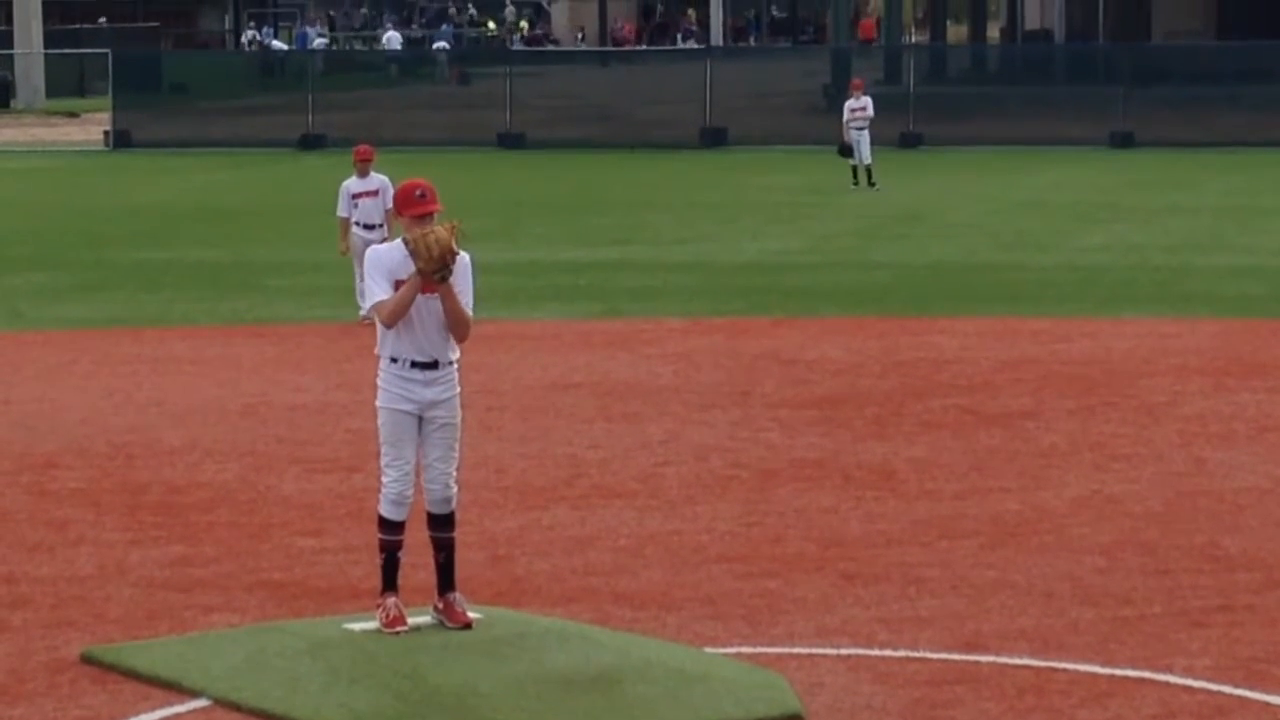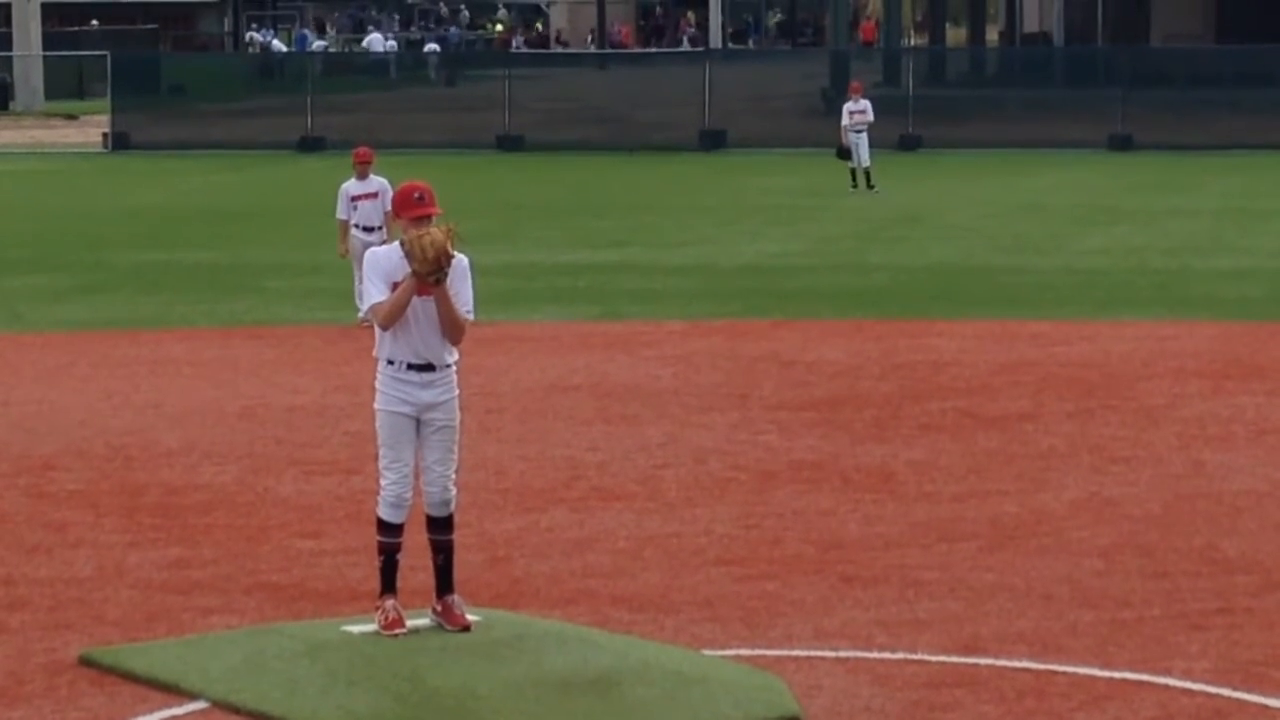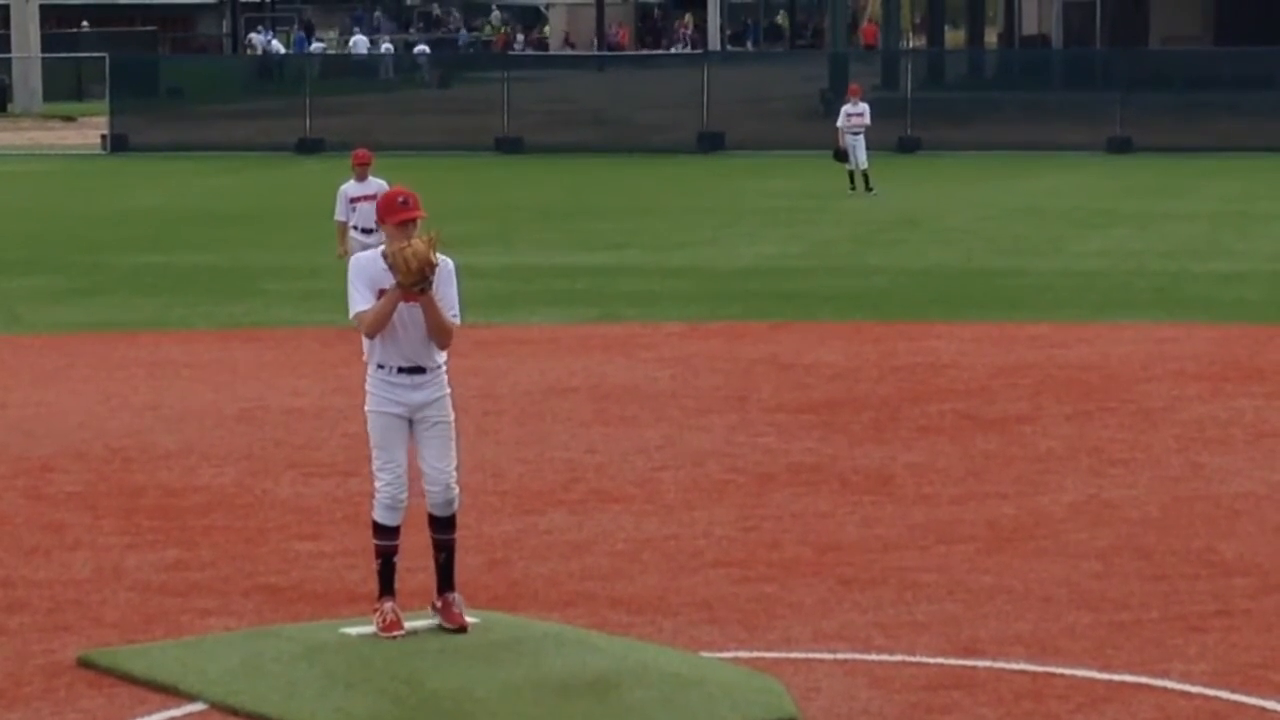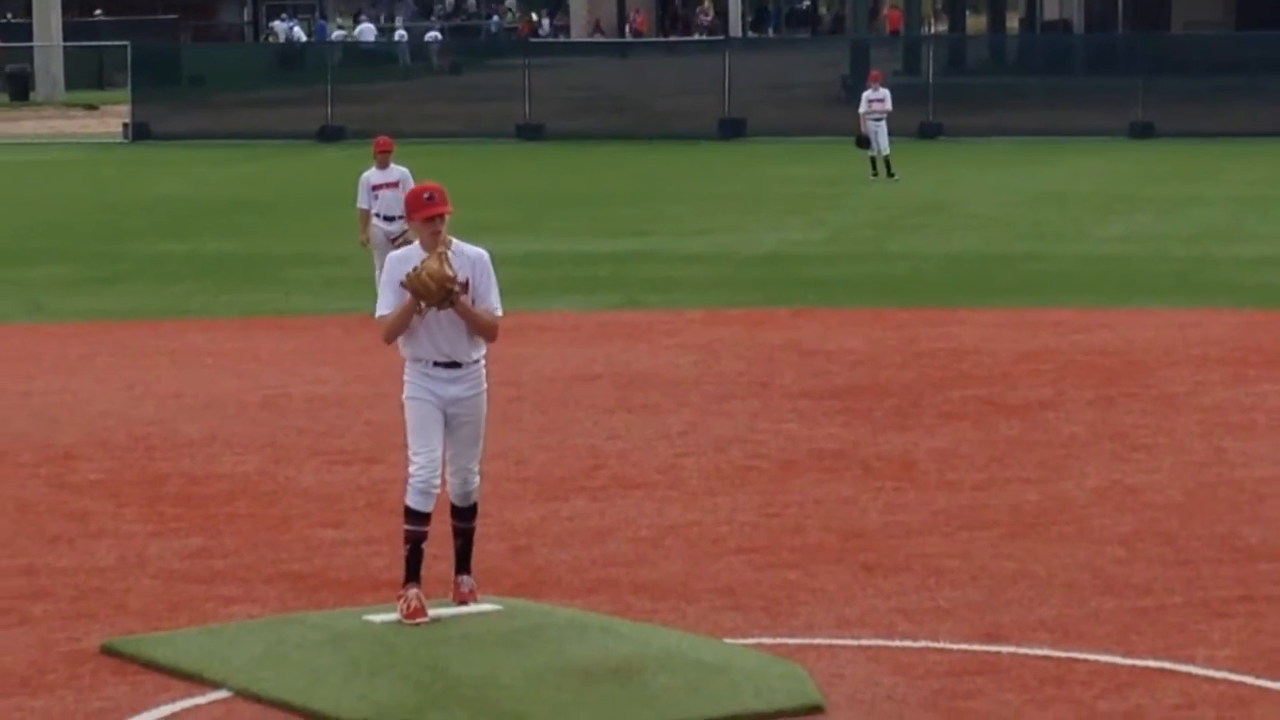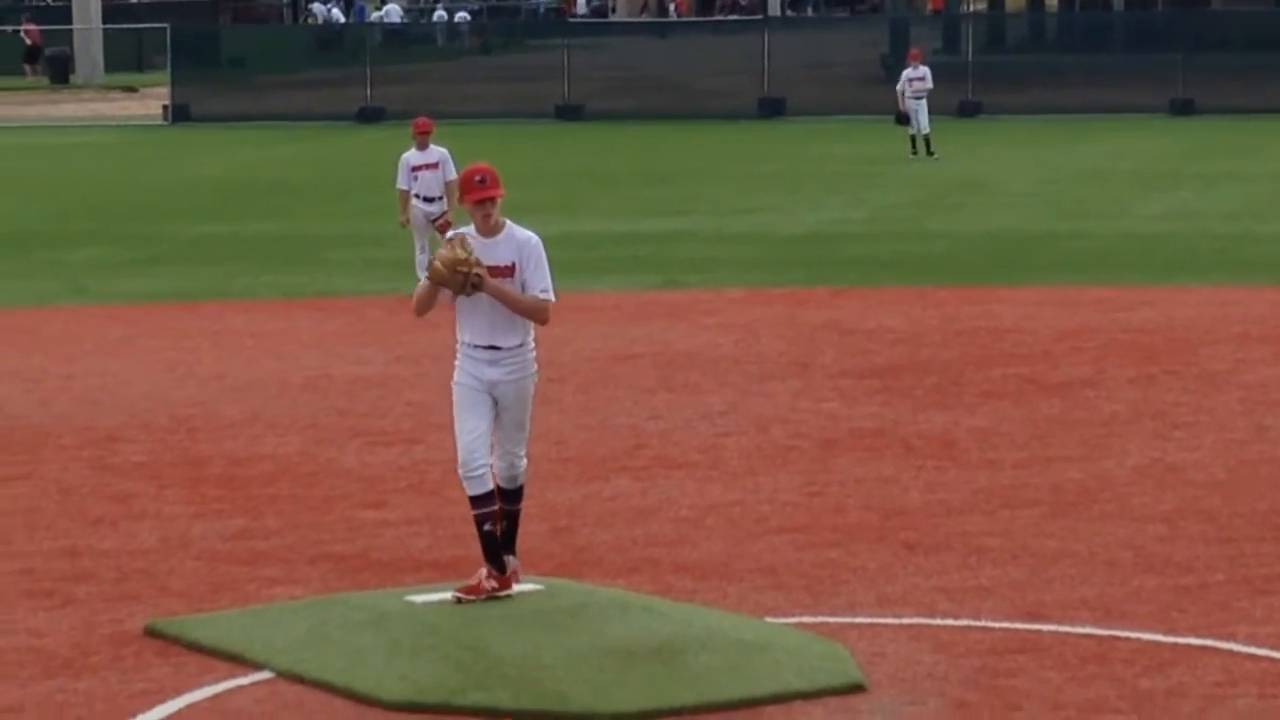
dt=0.5s
person 1, frame 1
left shoulder: (458, 261)
right shoulder: (380, 258)
left elbow: (463, 333)
right elbow: (387, 317)
left wrist: (443, 282)
right wrist: (420, 273)
left hip: (443, 383)
right hip: (397, 383)
left knee: (442, 486)
right knee: (397, 485)
left ankle: (447, 593)
right ankle: (389, 594)
person 1, frame 2
left shoulder: (456, 264)
right shoulder: (379, 260)
left elbow: (458, 334)
right elbow: (383, 318)
left wrist: (439, 283)
right wrist: (416, 274)
left hip: (441, 385)
right hip: (395, 385)
left knee: (441, 489)
right knee: (395, 488)
left ankle: (445, 595)
right ankle: (387, 596)
person 1, frame 3
left shoulder: (442, 266)
right shoulder: (363, 266)
left elbow: (447, 339)
right elbow: (368, 327)
left wrist: (425, 291)
right wrist: (400, 285)
left hip: (432, 388)
right hip: (386, 389)
left knee: (443, 487)
right knee: (390, 492)
left ankle: (446, 595)
right ankle: (386, 598)
person 1, frame 4
left shoulder: (476, 259)
right shoulder: (398, 263)
left elbow: (492, 331)
right elbow: (387, 333)
left wrist: (456, 300)
right wrist: (417, 299)
left hip: (468, 380)
right hip: (422, 381)
left knee: (465, 481)
right knee: (423, 477)
left ankle: (463, 572)
right ankle: (411, 584)
person 1, frame 5
left shoulder: (526, 243)
right shoulder: (457, 243)
left elbow: (542, 314)
right elbow: (419, 308)
left wrist: (489, 285)
right wrist: (437, 276)
left hip: (515, 365)
right hip: (470, 365)
left knee: (510, 462)
right knee: (473, 463)
left ankle: (508, 553)
right ankle: (495, 569)
